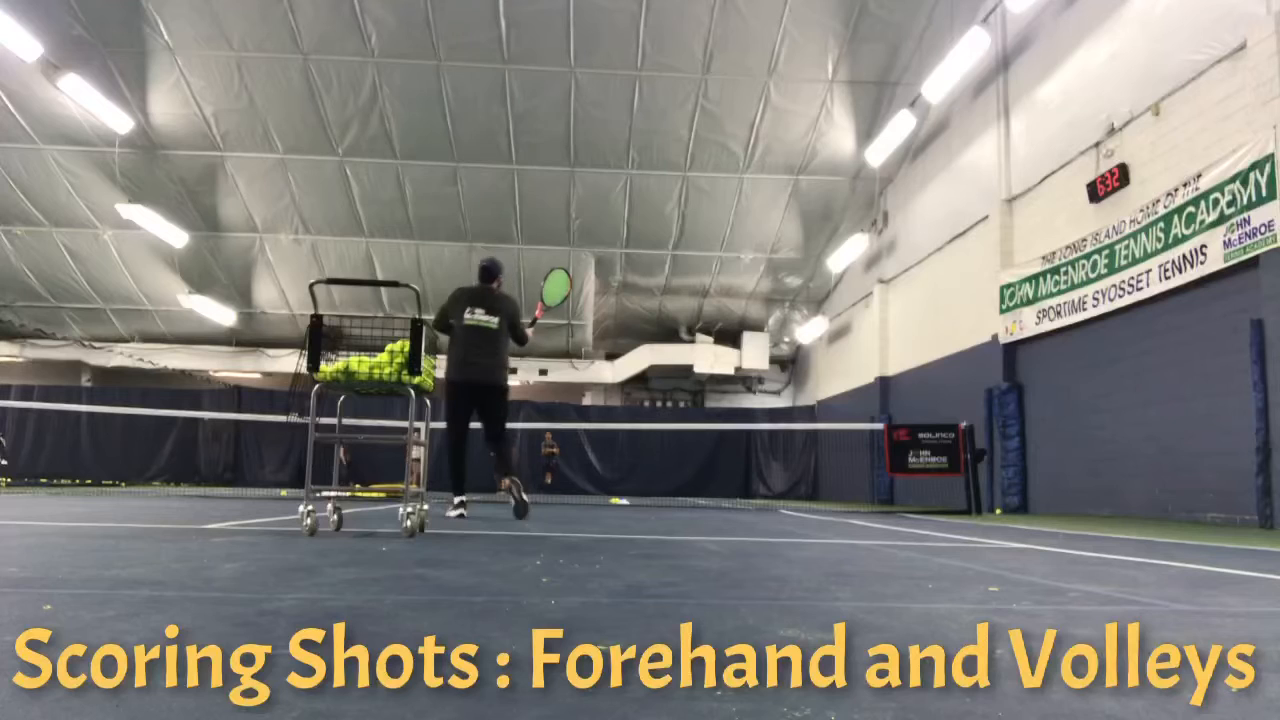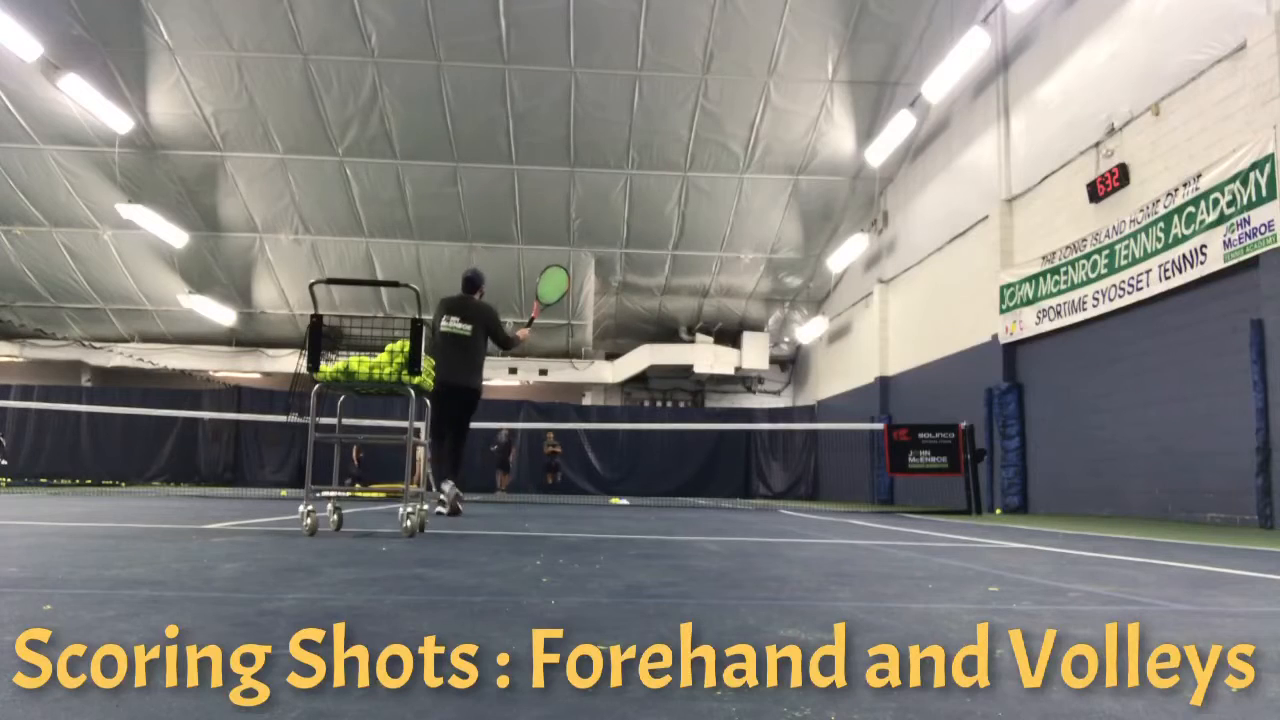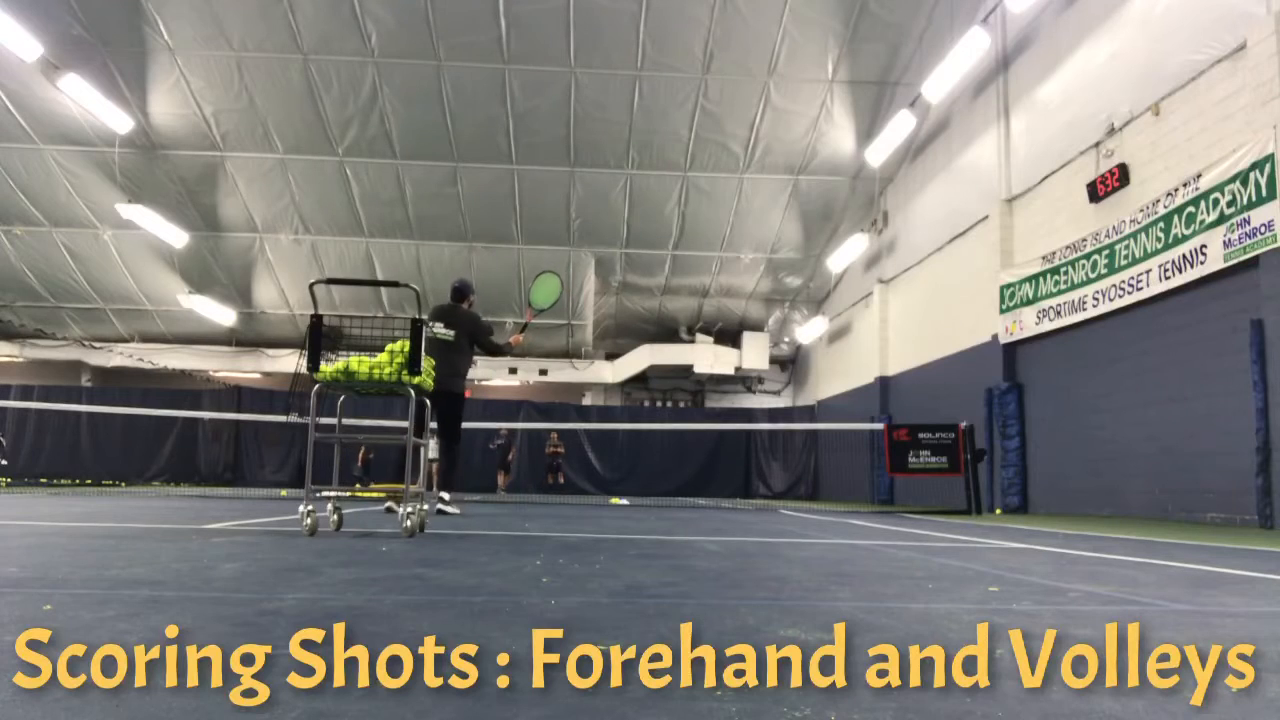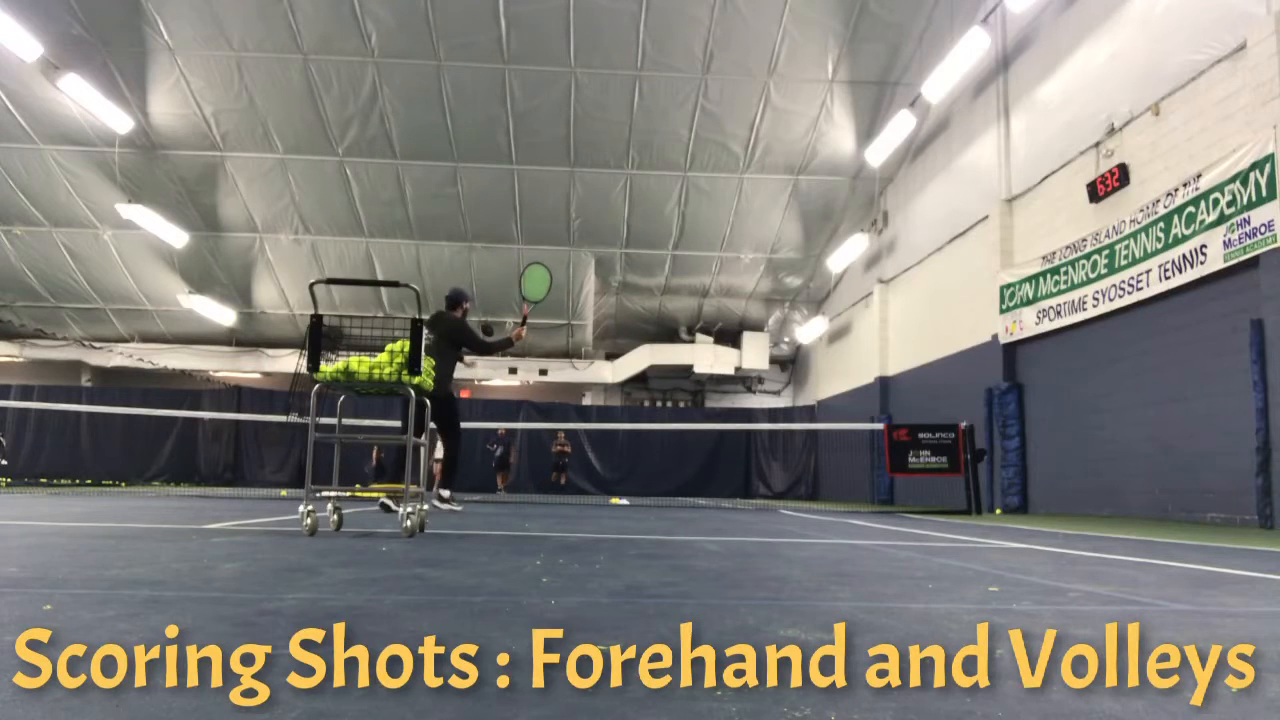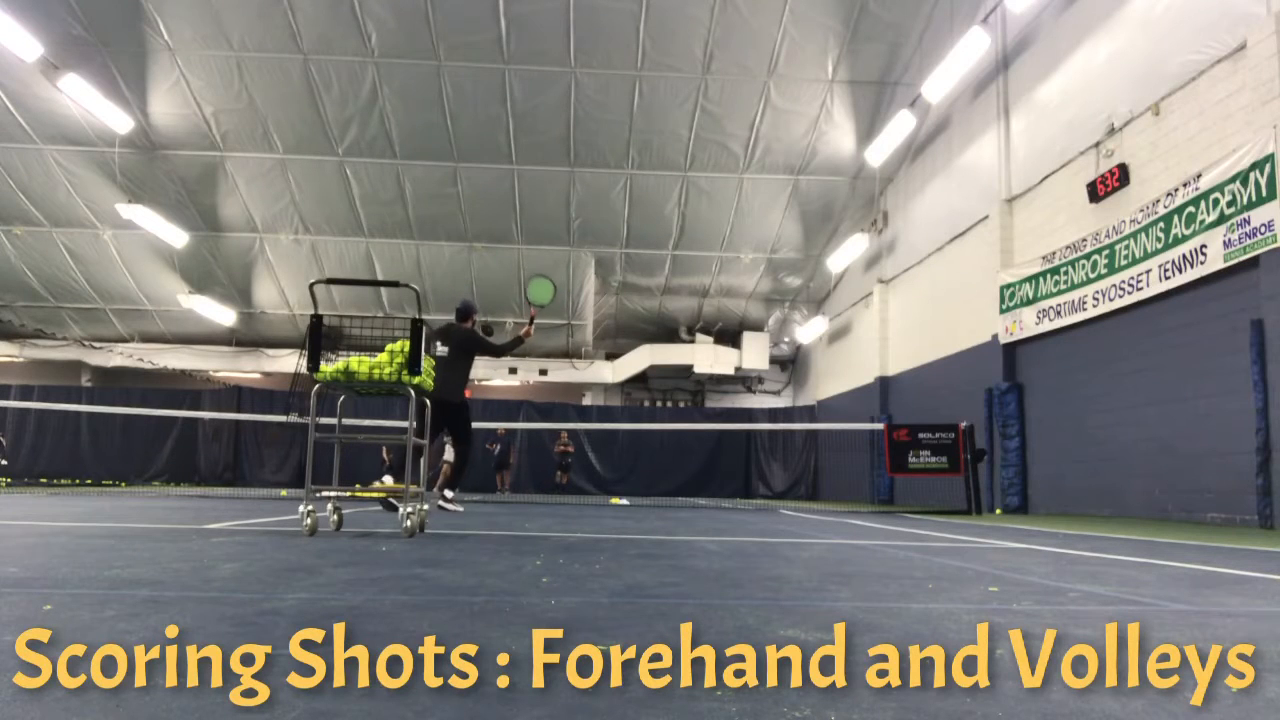
dt=0.3s
person 1, frame 1
left shoulder: (460, 296)
right shoulder: (508, 303)
left elbow: (438, 324)
right elbow: (520, 339)
right wrist: (527, 334)
left hip: (460, 378)
right hip: (493, 381)
left knee: (456, 439)
right knee: (497, 438)
left ankle: (459, 500)
right ankle: (511, 482)
person 1, frame 2
left shoulder: (444, 305)
right shoulder: (486, 312)
right elbow: (505, 344)
right wrist: (519, 336)
left hip: (439, 381)
right hip: (468, 384)
left knee: (438, 437)
right knee: (456, 438)
left ankle: (447, 485)
right ankle: (450, 493)
person 1, frame 3
left shoulder: (434, 314)
right shoulder: (471, 319)
right elbow: (492, 349)
right wrist: (511, 344)
right hip: (450, 388)
left knee: (413, 439)
right knee: (450, 443)
right ankle: (444, 498)
person 1, frame 4
left shoulder: (434, 321)
right shoulder: (457, 325)
right elbow: (483, 348)
left wrist: (459, 356)
right wrist: (512, 339)
right hip: (438, 390)
right knee: (452, 440)
right ankle: (443, 494)
person 1, frame 5
left shoulder: (437, 334)
right shoulder: (469, 336)
right elbow: (497, 351)
right wrist: (522, 337)
left hip: (429, 397)
right hip: (453, 399)
left knee: (419, 445)
right knee: (463, 448)
right ankle: (447, 495)
